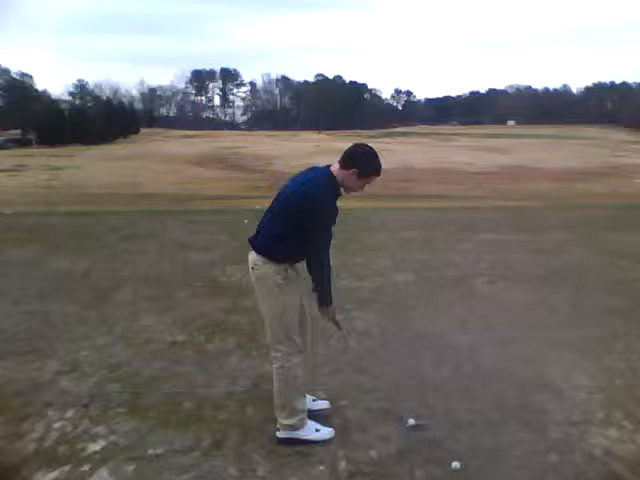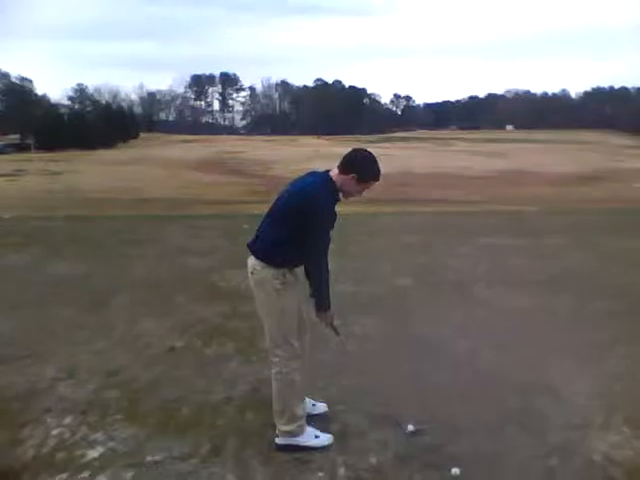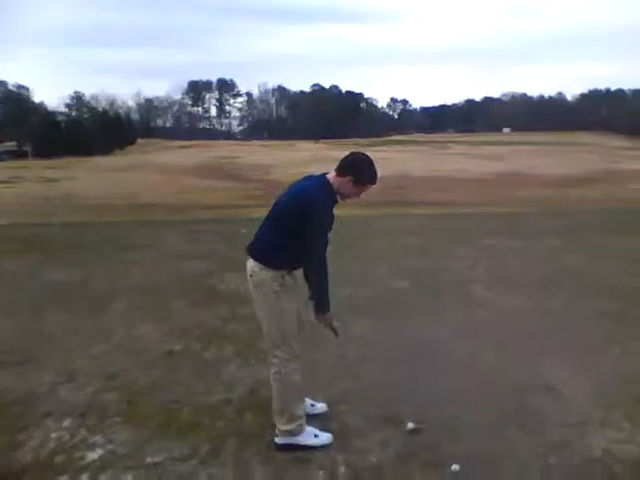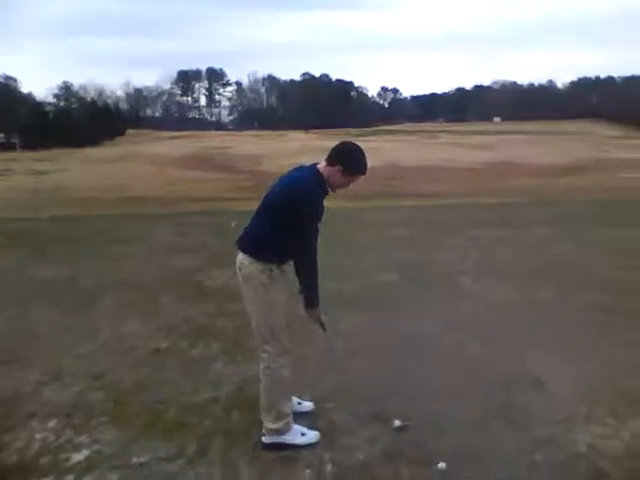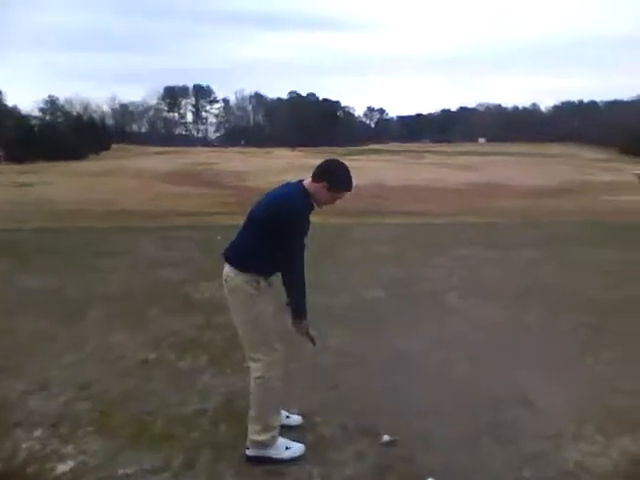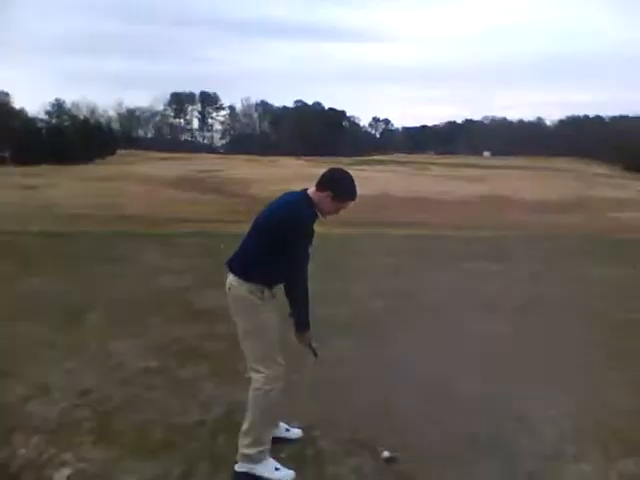
dt=0.1s
person 1, frame 1
left shoulder: (317, 177)
right shoulder: (320, 195)
right elbow: (319, 252)
left wrist: (317, 290)
right wrist: (325, 299)
left hip: (286, 260)
right hip: (272, 267)
left knee: (305, 332)
right knee: (288, 347)
left ankle: (296, 396)
right ankle: (291, 424)
person 1, frame 2
left shoulder: (316, 182)
right shoulder: (319, 200)
right elbow: (317, 257)
left wrist: (316, 295)
right wrist: (323, 304)
left hip: (284, 264)
right hip: (271, 271)
left knee: (299, 335)
right knee: (287, 352)
left ankle: (294, 400)
right ankle: (290, 431)
person 1, frame 3
left shoulder: (313, 186)
right shoulder: (316, 202)
right elbow: (315, 257)
left wrist: (313, 295)
right wrist: (322, 306)
left hip: (279, 267)
right hip: (270, 273)
left knee: (295, 336)
right knee: (286, 352)
left ankle: (292, 400)
right ankle: (290, 430)
person 1, frame 4
left shoulder: (304, 177)
right shoulder: (307, 193)
left elbow: (299, 245)
right elbow: (306, 250)
left wrist: (305, 290)
right wrist: (311, 301)
left hip: (268, 260)
right hip: (259, 266)
left knee: (278, 339)
right knee: (275, 347)
left ankle: (279, 398)
right ankle: (277, 428)
person 1, frame 5
left shoulder: (290, 194)
right shoulder: (294, 207)
left elbow: (286, 257)
right elbow: (293, 262)
left wrist: (291, 300)
right wrist: (299, 312)
left hip: (251, 275)
right hip: (247, 280)
left knee: (266, 350)
right knee: (266, 358)
left ankle: (267, 410)
right ankle: (262, 441)
person 1, frame 6
left shoulder: (295, 203)
right shoulder: (298, 217)
left elbow: (290, 268)
right elbow: (297, 273)
left wrist: (296, 312)
right wrist: (302, 324)
left hip: (253, 283)
right hip: (250, 289)
left knee: (267, 362)
right knee: (268, 370)
left ankle: (267, 423)
